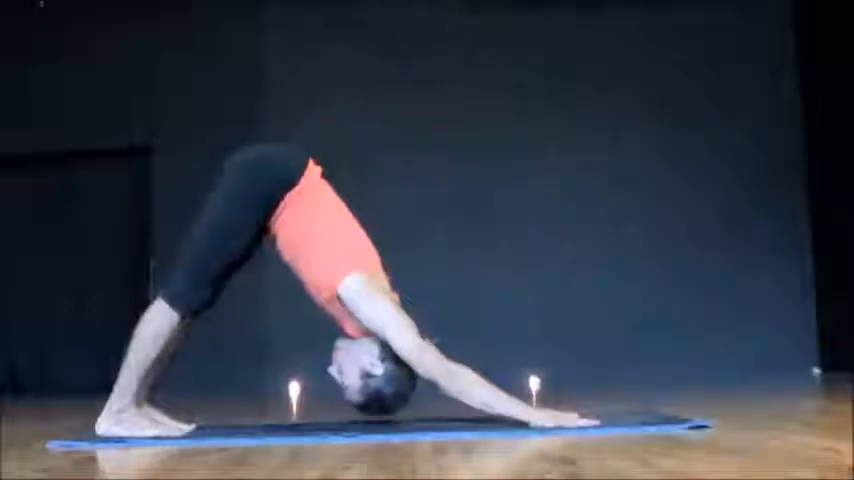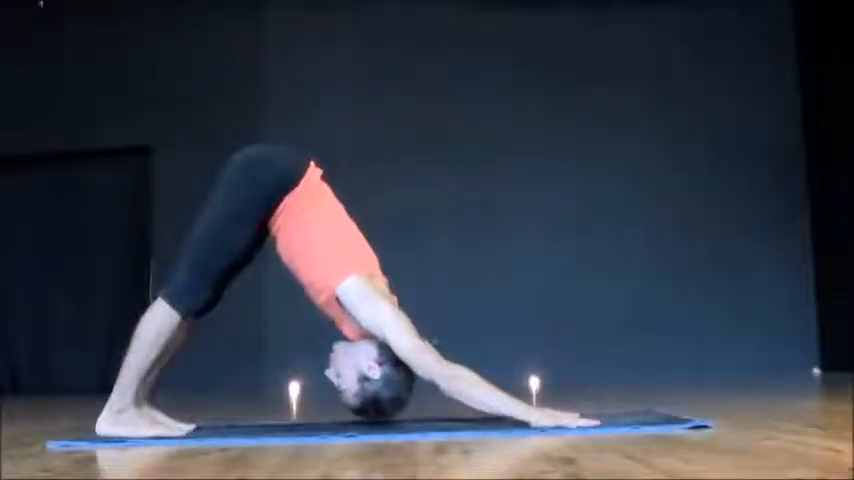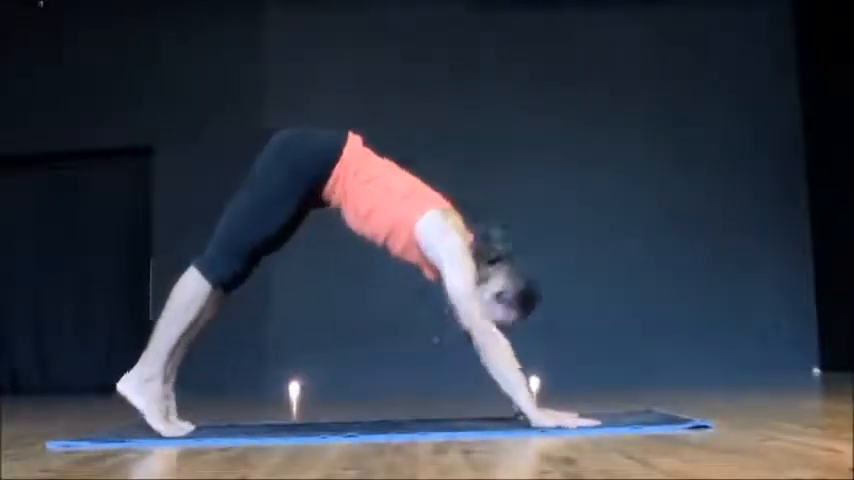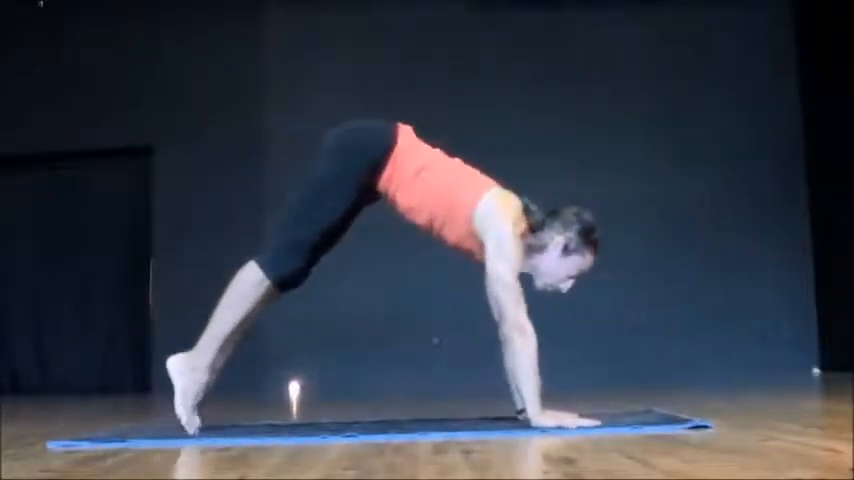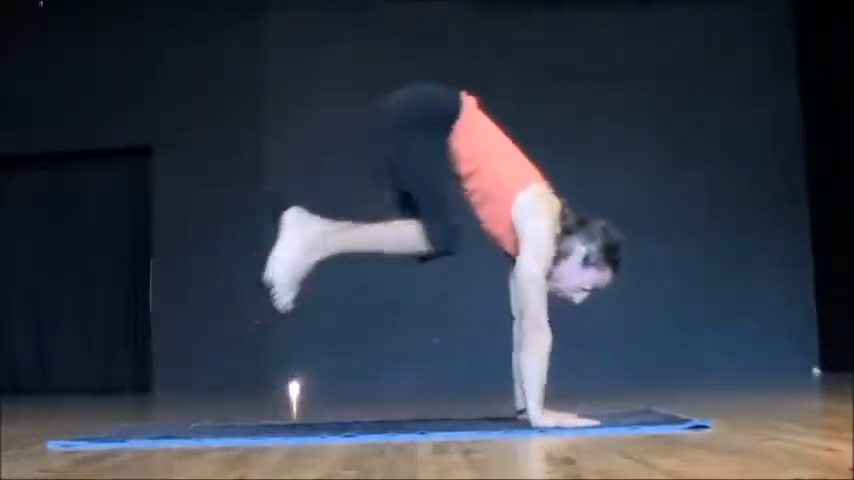
dt=1s
person 1, frame 1
right shoulder: (370, 309)
left elbow: (445, 373)
right elbow: (446, 373)
left hip: (278, 190)
right hip: (269, 181)
left knee: (196, 294)
right knee: (186, 289)
left ankle: (136, 403)
right ankle: (117, 410)
person 1, frame 2
right shoulder: (369, 309)
left elbow: (444, 373)
right elbow: (445, 374)
left hip: (279, 191)
right hip: (268, 181)
left knee: (197, 296)
right knee: (188, 291)
left ankle: (136, 403)
right ankle: (119, 409)
person 1, frame 3
left shoulder: (462, 254)
right shoulder: (451, 249)
left elbow: (485, 334)
right elbow: (483, 335)
left wrist: (525, 404)
right wrist: (534, 412)
left hip: (323, 167)
right hip: (311, 159)
left knee: (230, 270)
right knee: (222, 262)
left ankle: (159, 383)
right ankle: (147, 376)
person 1, frame 4
left shoulder: (514, 234)
right shoulder: (503, 227)
left elbow: (512, 325)
right elbow: (515, 322)
left wrist: (526, 402)
right wrist: (537, 411)
left hip: (373, 157)
right hip: (367, 152)
left knee: (291, 266)
right knee: (285, 262)
left ankle: (203, 364)
right ankle: (196, 362)
person 1, frame 5
left shoulder: (528, 235)
right shoulder: (542, 226)
left elbow: (524, 321)
right elbow: (532, 324)
left wrist: (525, 405)
right wrist: (534, 411)
left hip: (432, 121)
right hip: (422, 112)
left knee: (432, 239)
right knee: (442, 235)
left ankle: (318, 232)
right ankle: (318, 238)
